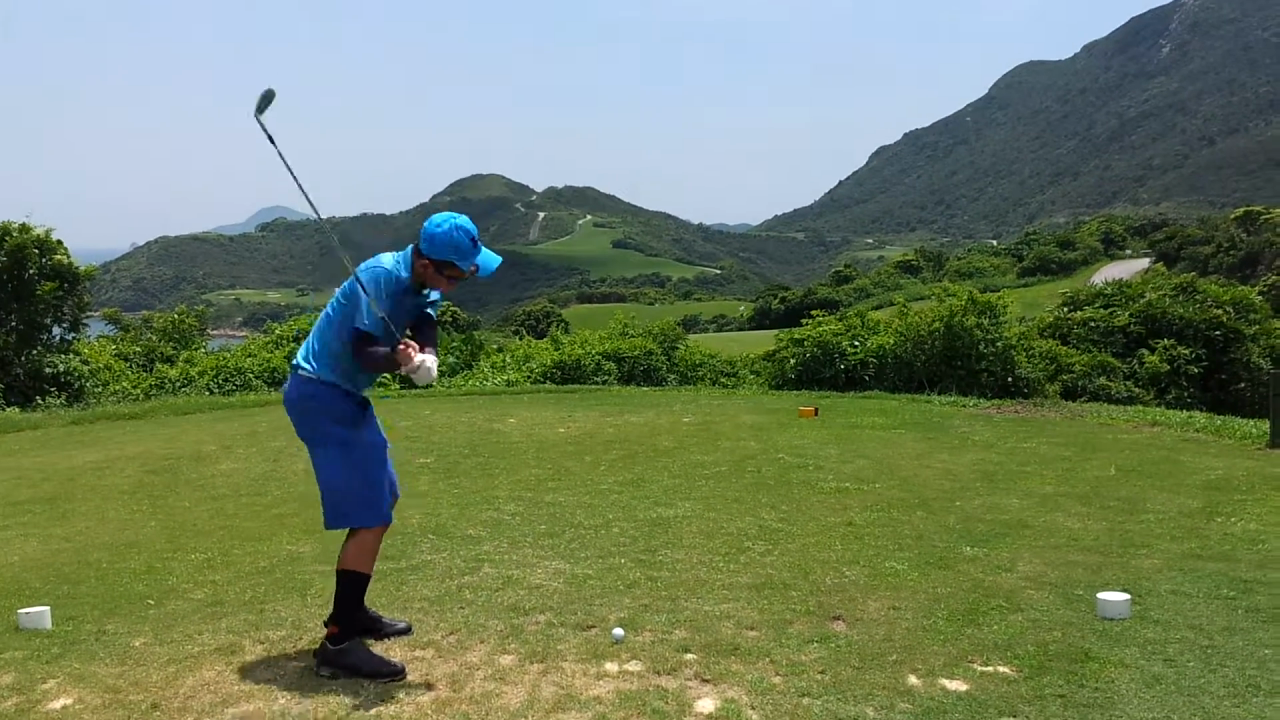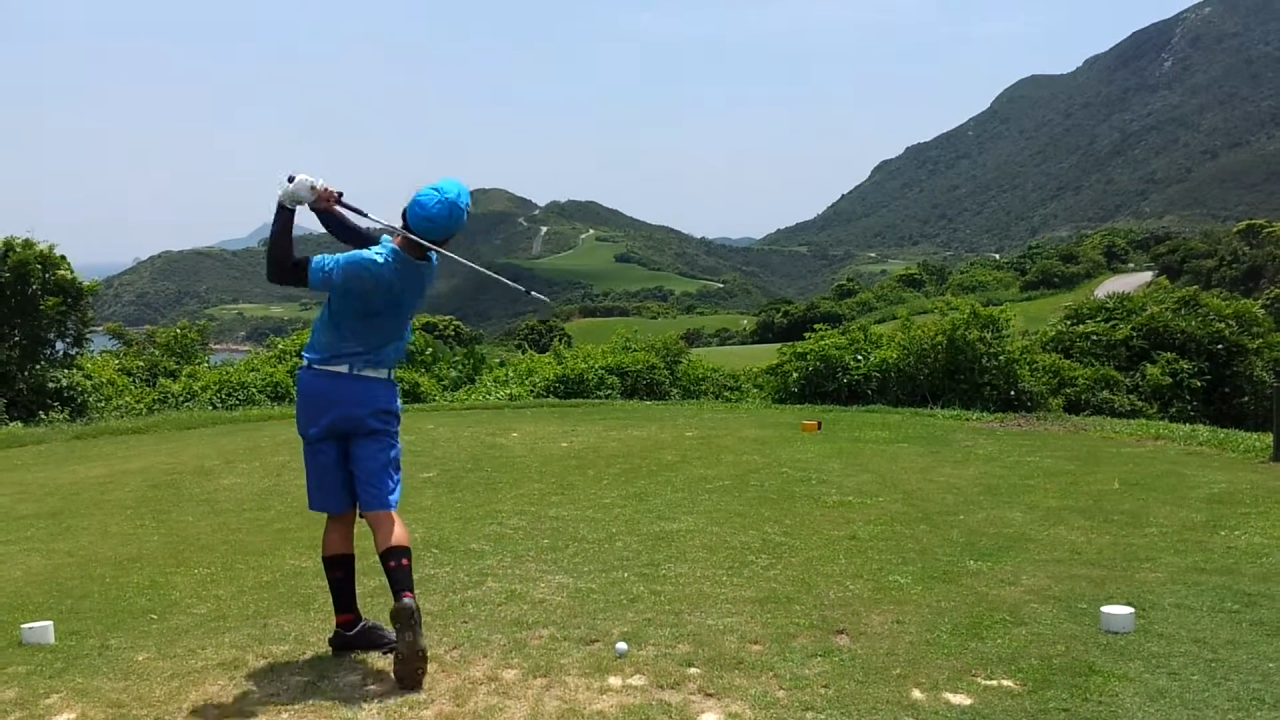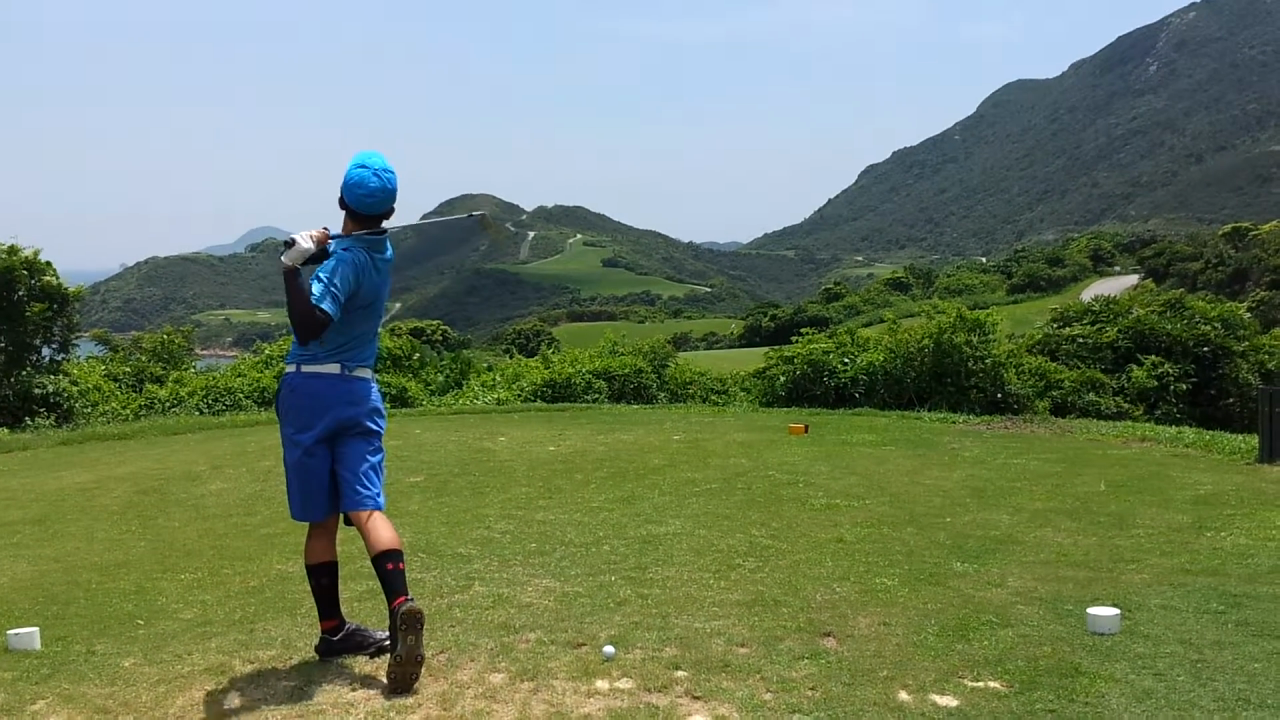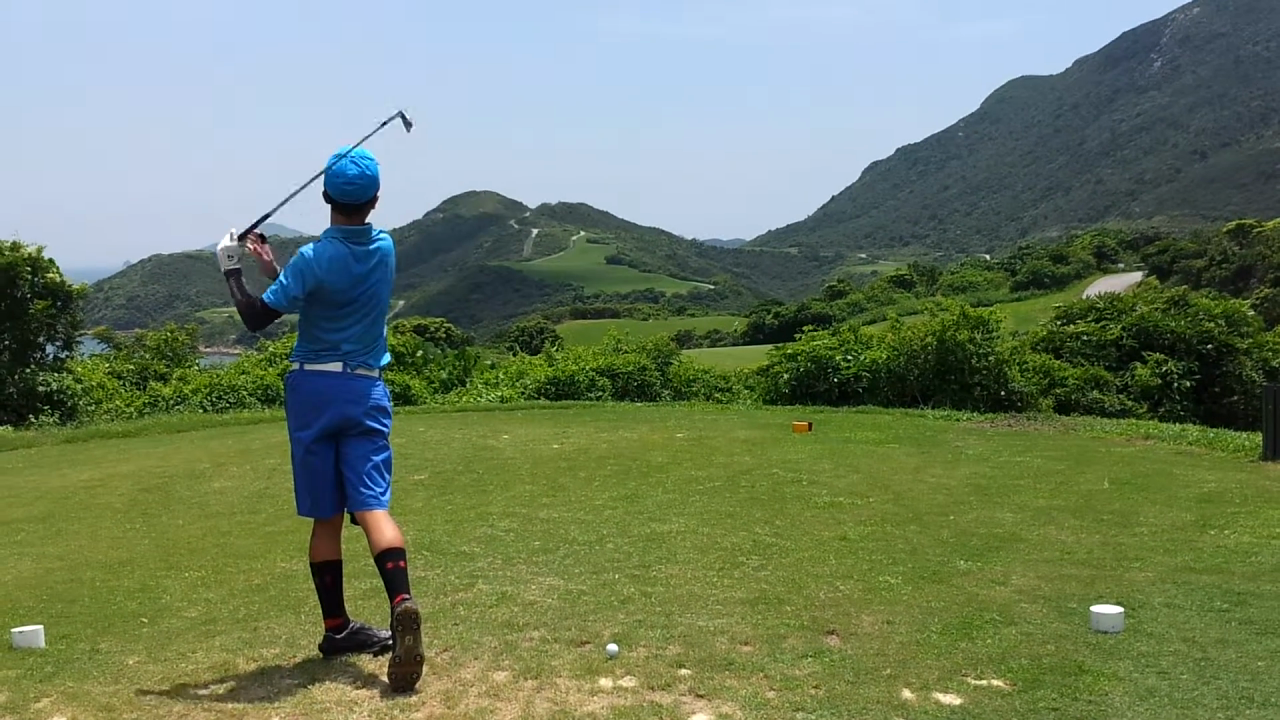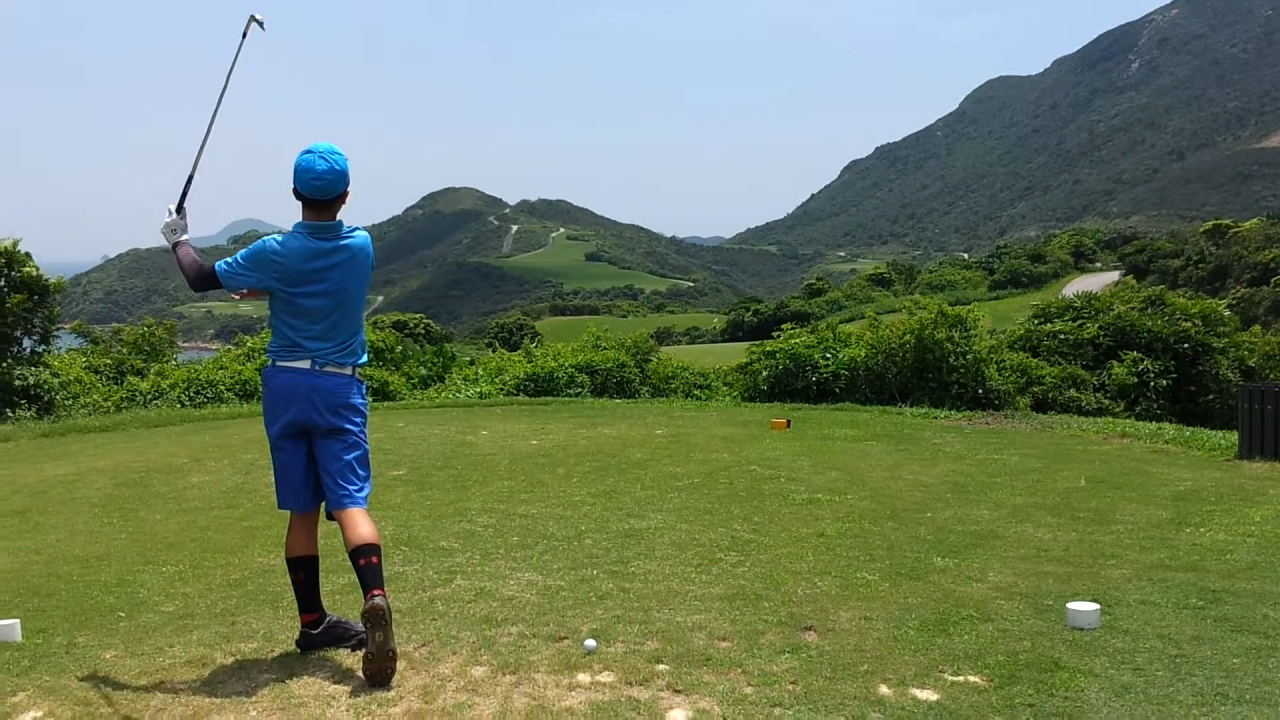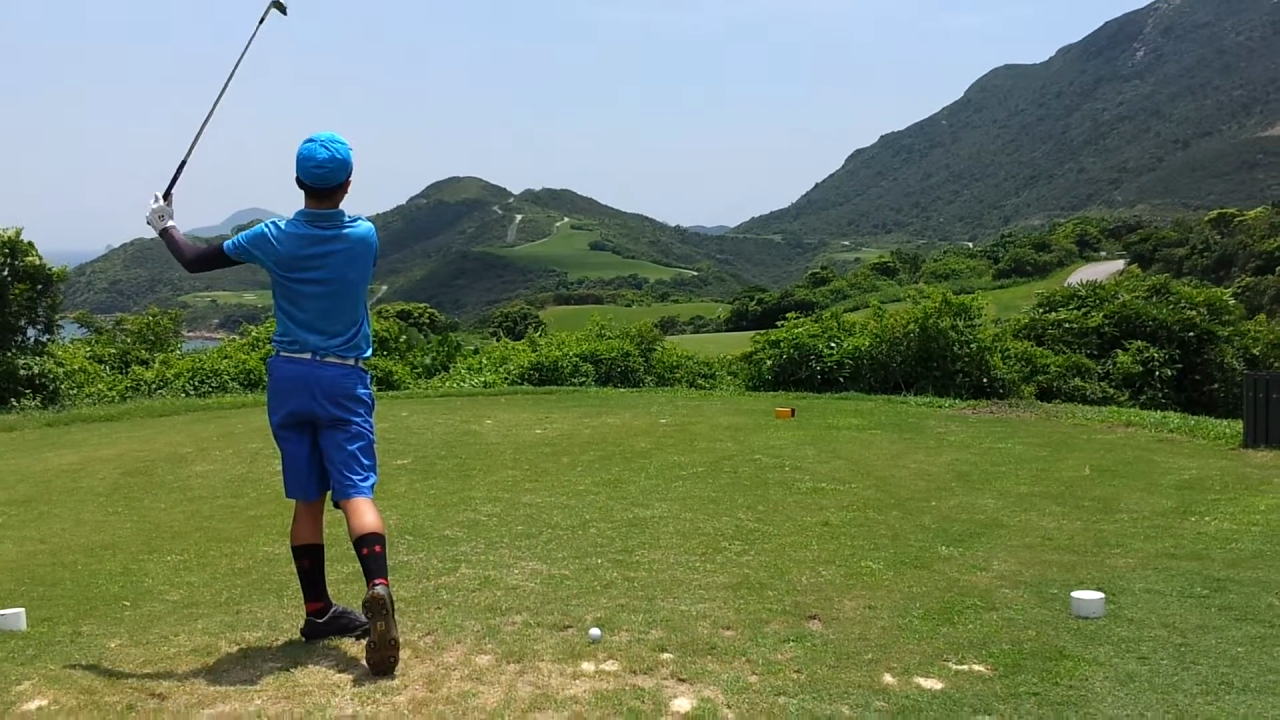
dt=0.5s
person 1, frame 1
left shoulder: (421, 288)
right shoulder: (382, 279)
left elbow: (424, 338)
right elbow: (362, 356)
left wrist: (421, 360)
right wrist: (399, 355)
left hip: (318, 391)
right hip: (329, 400)
left knee: (368, 503)
right knee: (369, 518)
left ankle: (349, 615)
right ankle: (339, 644)
person 1, frame 2
left shoulder: (361, 267)
right shoulder: (426, 268)
left elbow: (280, 272)
right elbow: (371, 242)
left wrist: (289, 204)
right wrist: (323, 204)
left hip: (320, 390)
right hip: (374, 395)
left knee: (338, 512)
right knee: (382, 506)
left ankle: (347, 625)
right ankle: (405, 602)
person 1, frame 3
left shoulder: (346, 261)
right shoulder: (379, 248)
left elbow: (307, 328)
right elbow: (327, 256)
left wrist: (294, 260)
right wrist: (306, 249)
left hip: (308, 391)
right hip: (358, 392)
left knee: (322, 518)
right knee: (367, 509)
left ankle: (333, 629)
right ankle: (401, 606)
person 1, frame 4
left shoulder: (314, 258)
right shoulder: (384, 248)
left elbow: (255, 317)
left wrist: (231, 267)
right wrist: (275, 269)
left hip: (313, 389)
right hip: (365, 389)
left knee: (325, 515)
right knee: (373, 505)
left ankle: (337, 627)
right ankle: (402, 603)
person 1, frame 5
left shoulder: (275, 253)
right shoulder: (362, 246)
left elbow: (201, 278)
left wrist: (178, 239)
left hip: (286, 386)
right hip: (340, 389)
left knee: (302, 509)
right knee: (350, 502)
left ankle: (313, 622)
right ankle: (375, 599)
person 1, frame 6
left shoulder: (276, 238)
right shoulder: (365, 236)
left elbow: (196, 261)
left wrist: (164, 225)
left hip: (290, 377)
right hip: (344, 380)
left knee: (307, 497)
right knee: (356, 492)
left ankle: (317, 611)
right ankle: (378, 588)
